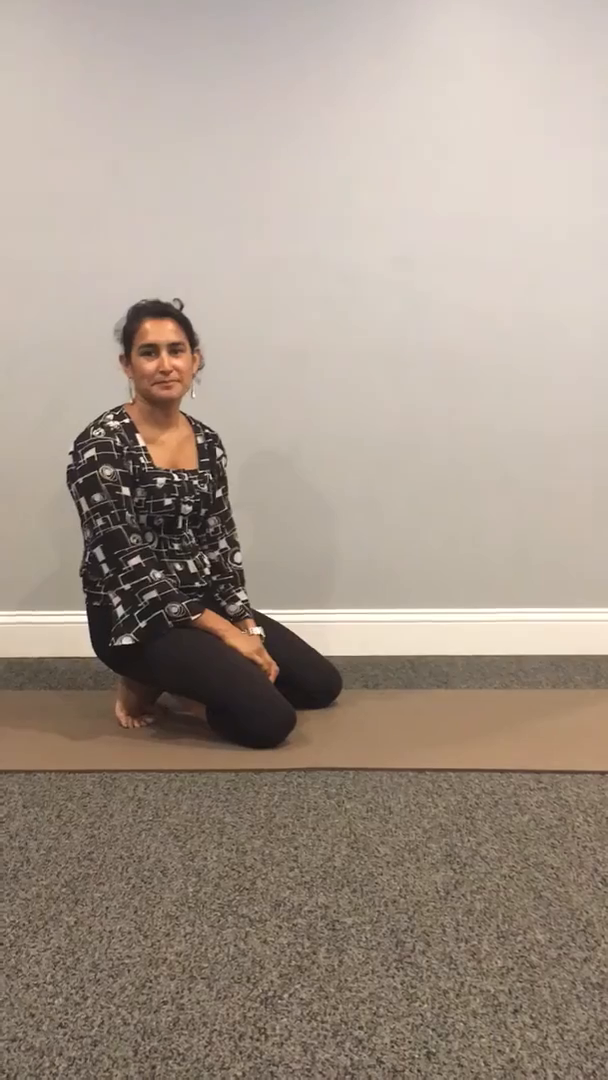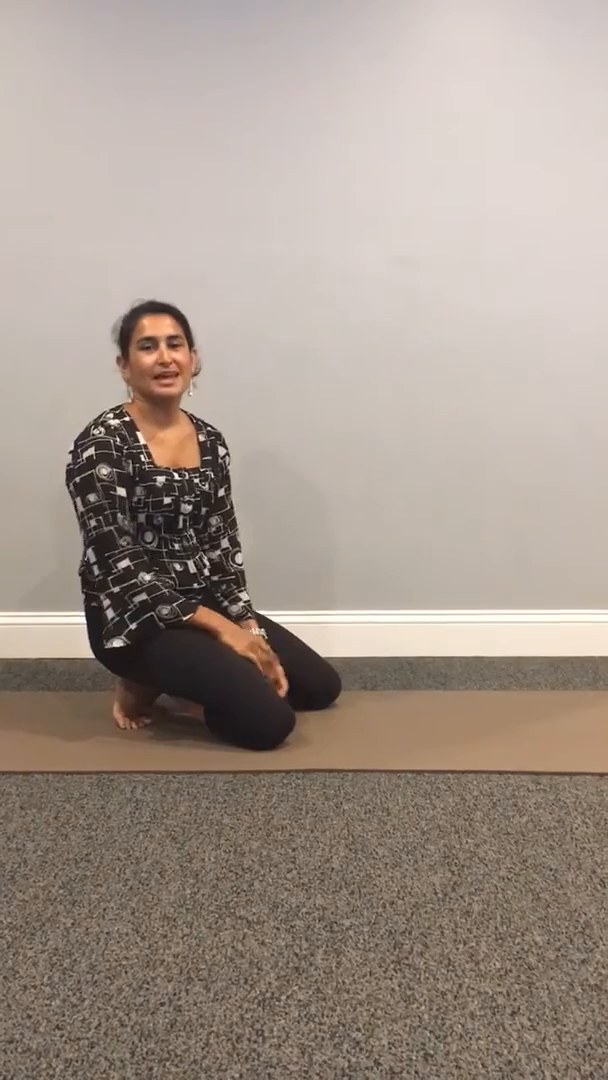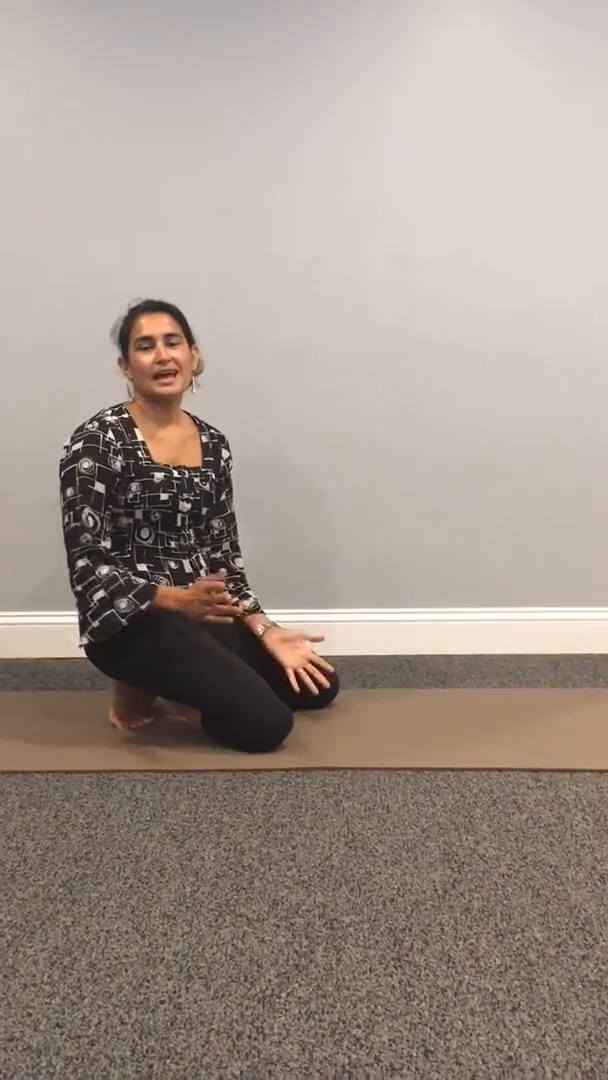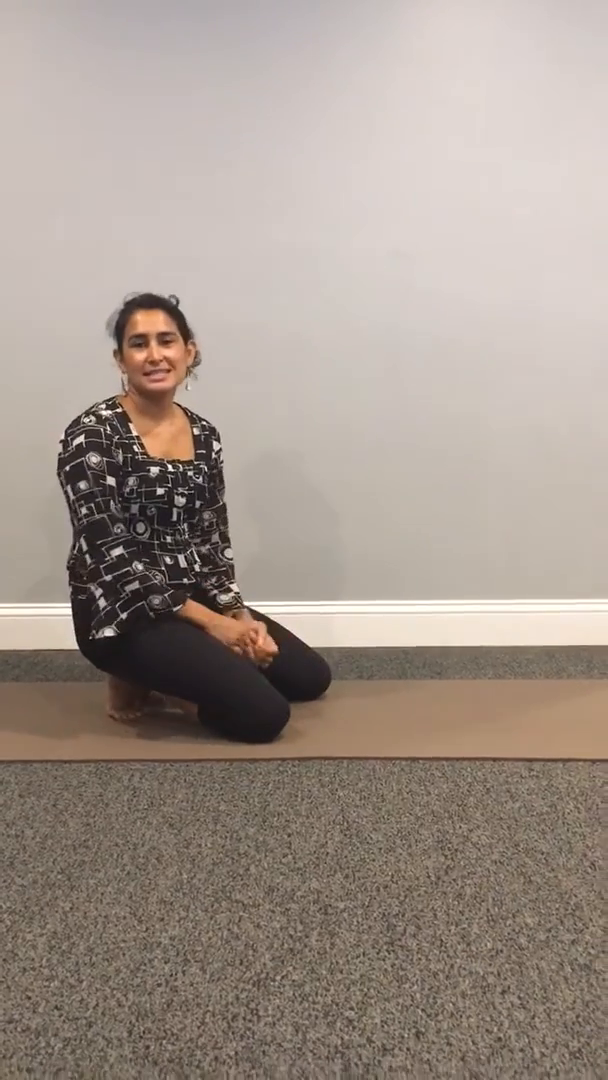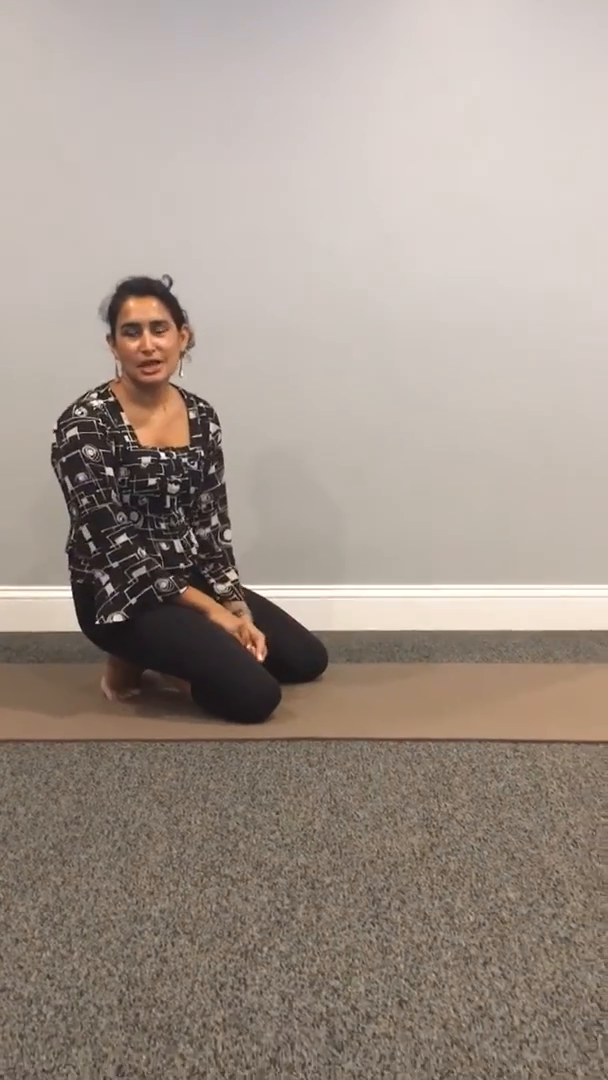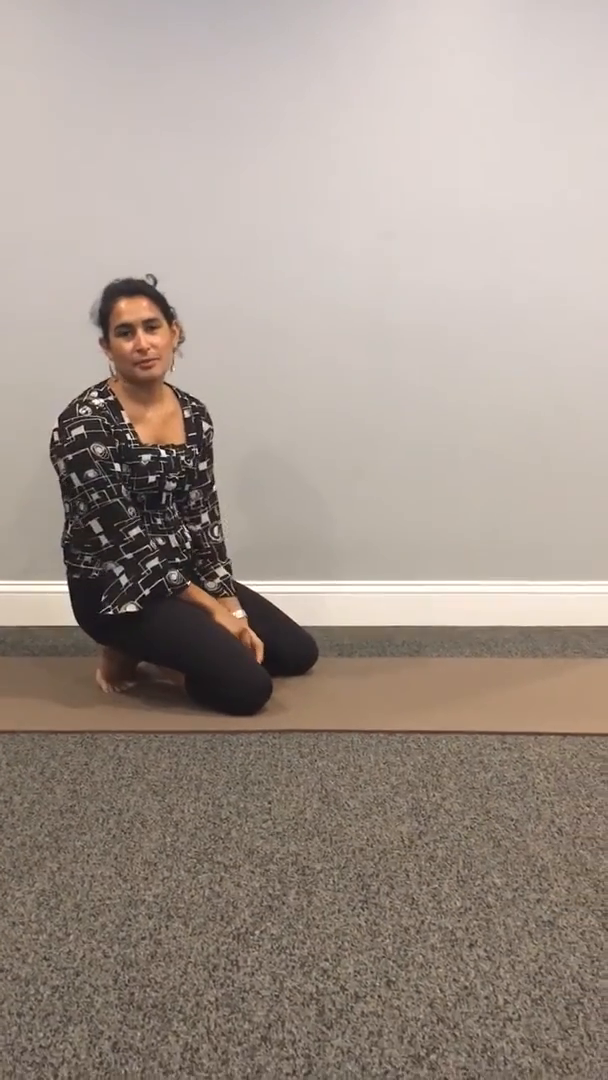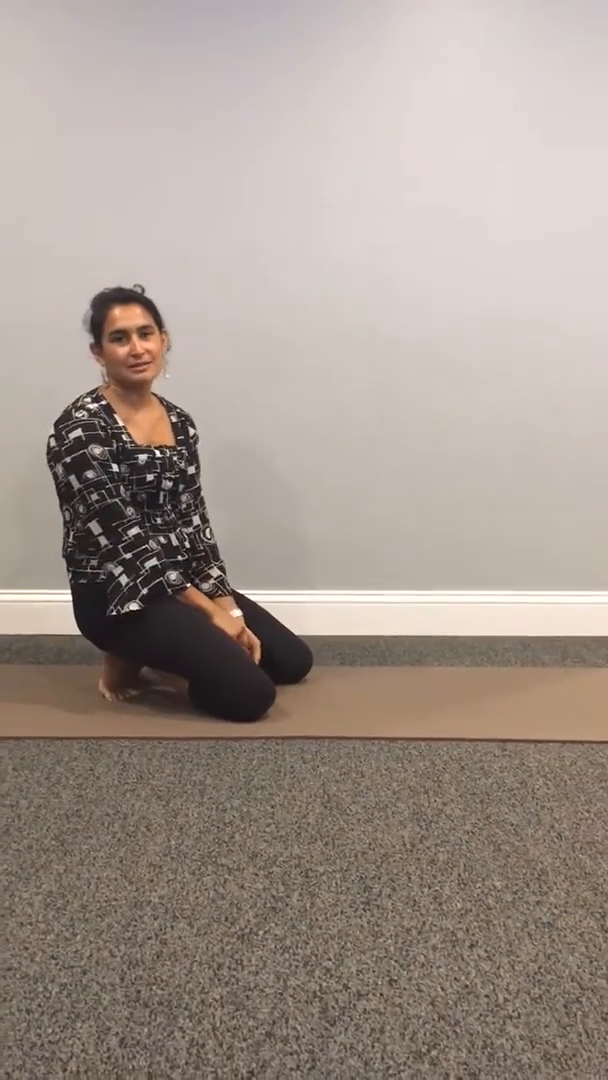
dt=0.4s
person 1, frame 1
left shoulder: (206, 442)
right shoulder: (102, 445)
left elbow: (221, 545)
right elbow: (128, 565)
left wrist: (247, 627)
right wrist: (225, 632)
left hip: (202, 603)
right hip: (134, 618)
left knee: (321, 684)
right knee: (270, 719)
left ankle: (176, 676)
right ankle: (145, 684)
person 1, frame 2
left shoulder: (209, 441)
right shoulder: (102, 444)
left elbow: (223, 545)
right elbow: (117, 567)
left wrist: (248, 630)
right wrist: (218, 628)
left hip: (204, 603)
right hip: (137, 619)
left knee: (319, 686)
right knee: (269, 720)
left ankle: (175, 678)
right ankle: (145, 683)
person 1, frame 3
left shoulder: (212, 443)
right shoulder: (96, 441)
left elbow: (222, 550)
right elbow: (86, 563)
left wrist: (263, 628)
right wrist: (177, 598)
left hip: (195, 608)
right hip: (130, 621)
left knee: (318, 686)
right knee: (266, 723)
left ankle: (169, 681)
right ankle: (141, 686)
person 1, frame 4
left shoulder: (204, 435)
right shoulder: (92, 435)
left elbow: (212, 540)
right elbow: (108, 556)
left wrist: (238, 616)
right wrist: (208, 621)
left hip: (191, 598)
right hip: (123, 613)
left knee: (311, 677)
right knee: (264, 713)
left ankle: (167, 675)
right ankle: (137, 679)
person 1, frame 5
left shoulder: (201, 417)
right shoulder: (84, 424)
left elbow: (213, 522)
right elbow: (112, 544)
left wrist: (238, 608)
right wrist: (210, 610)
left hip: (188, 578)
right hip: (119, 595)
left knee: (307, 659)
right knee: (255, 696)
left ankle: (163, 655)
right ankle: (135, 660)
person 1, frame 6
left shoulder: (193, 414)
right shoulder: (85, 424)
left elbow: (203, 519)
right elbow: (123, 539)
left wrist: (232, 608)
right wrist: (212, 610)
left hip: (180, 574)
right hip: (114, 588)
left knee: (298, 652)
right knee: (248, 687)
left ankle: (152, 645)
right ankle: (128, 651)
person 1, frame 7
left shoulder: (179, 422)
right shoulder: (81, 428)
left elbow: (194, 524)
right elbow: (123, 539)
left wrist: (229, 607)
right wrist: (210, 611)
left hip: (180, 582)
right hip: (116, 595)
left knee: (294, 662)
right knee: (250, 694)
left ankle: (154, 650)
right ankle: (130, 657)
